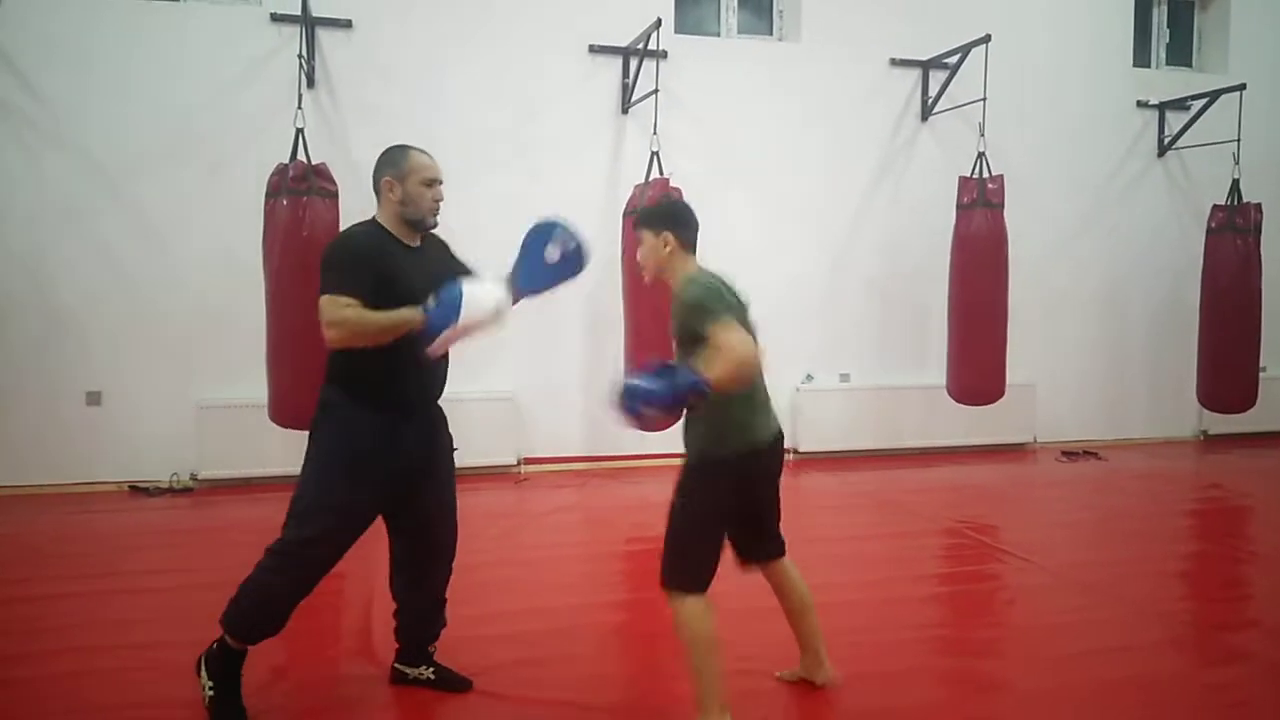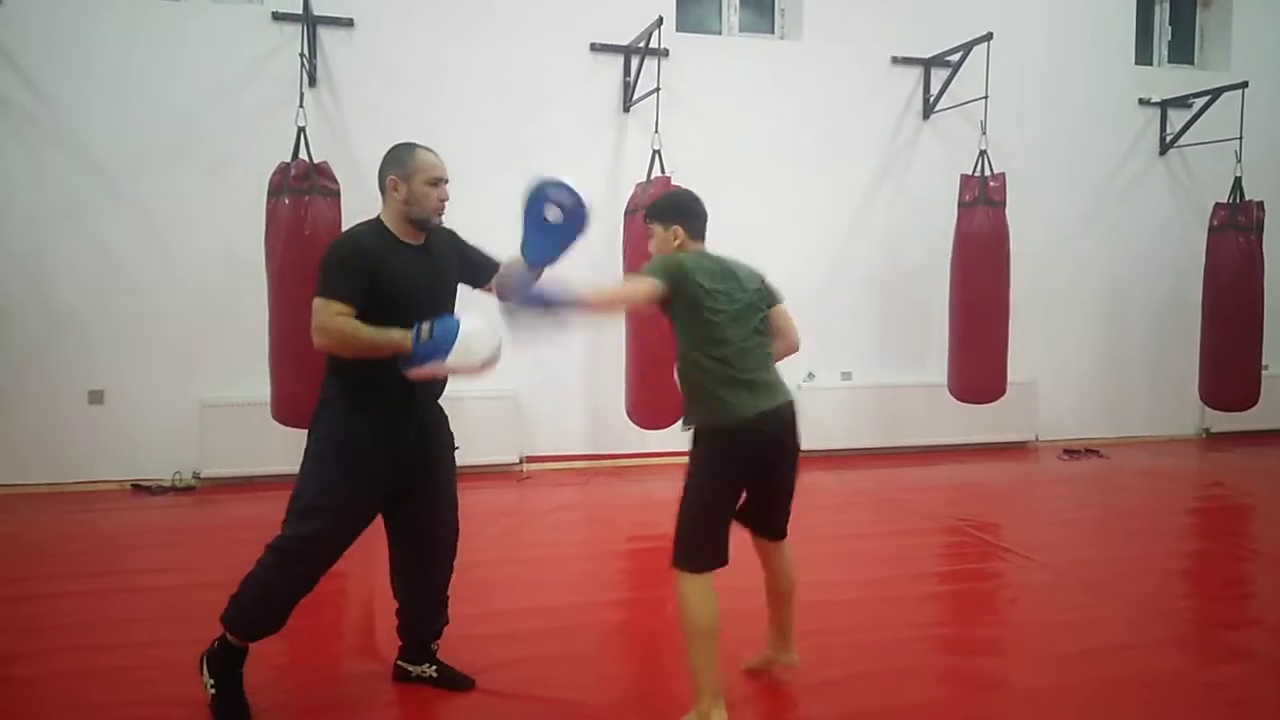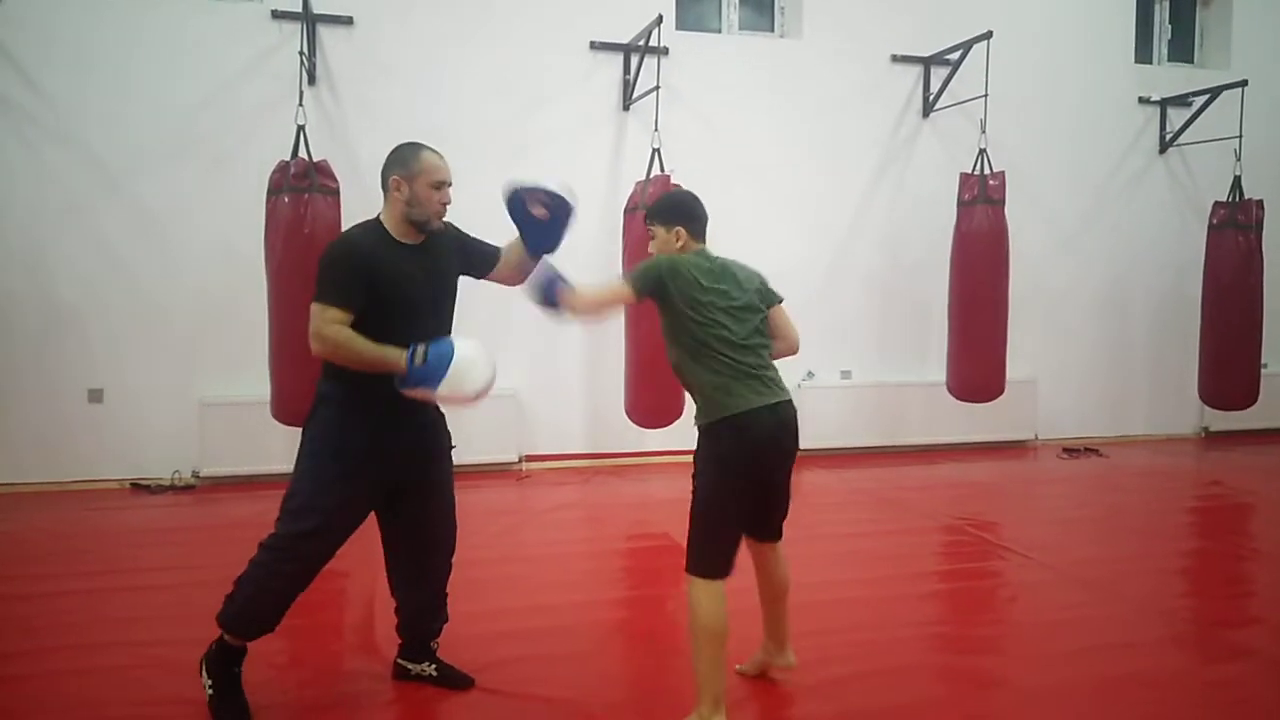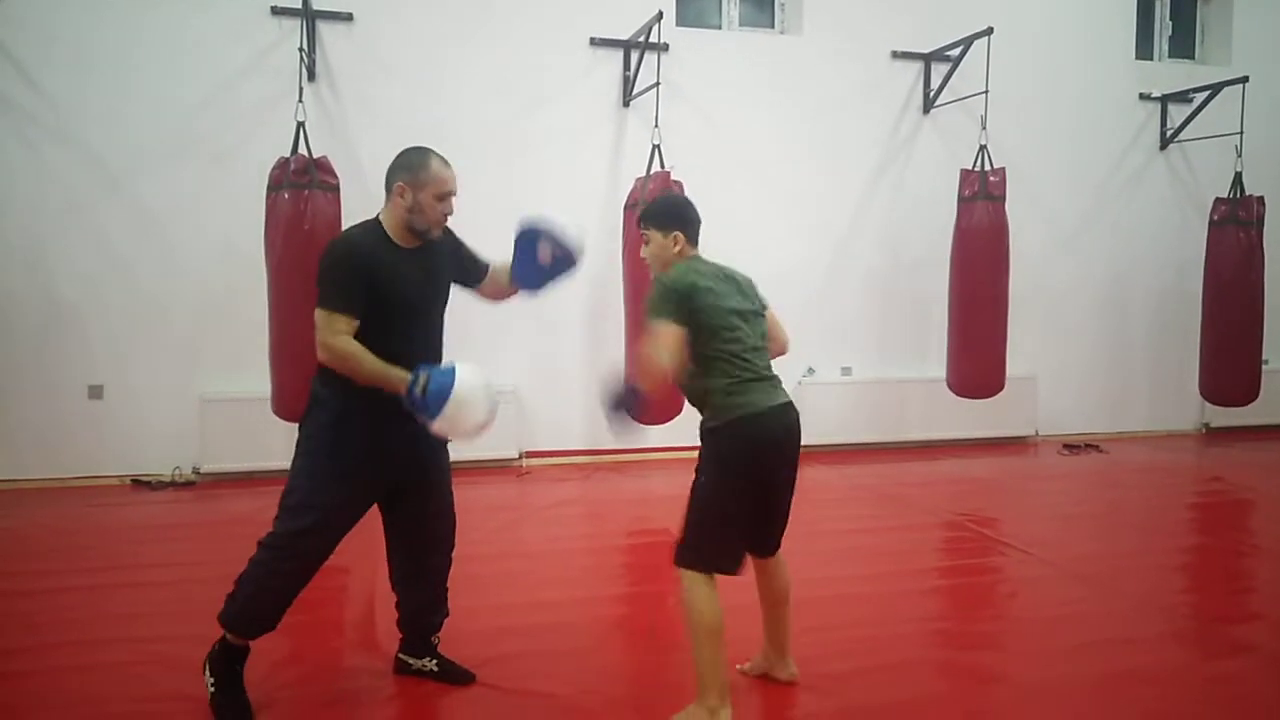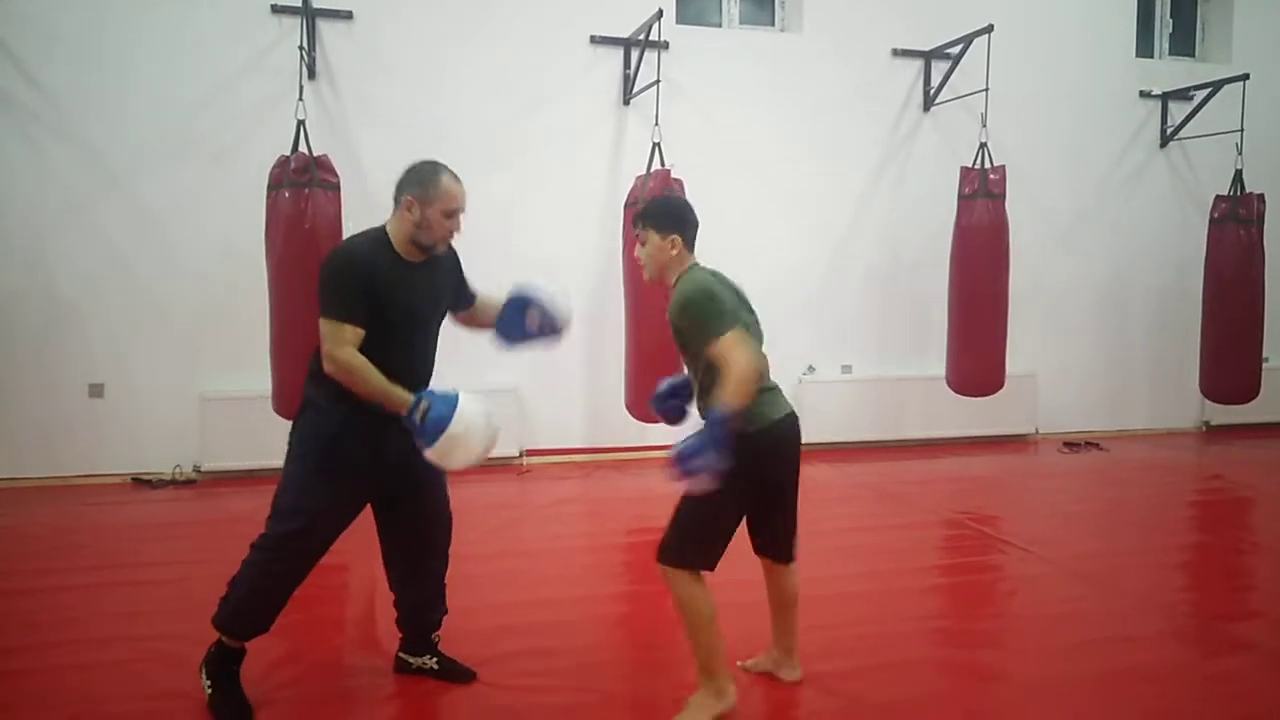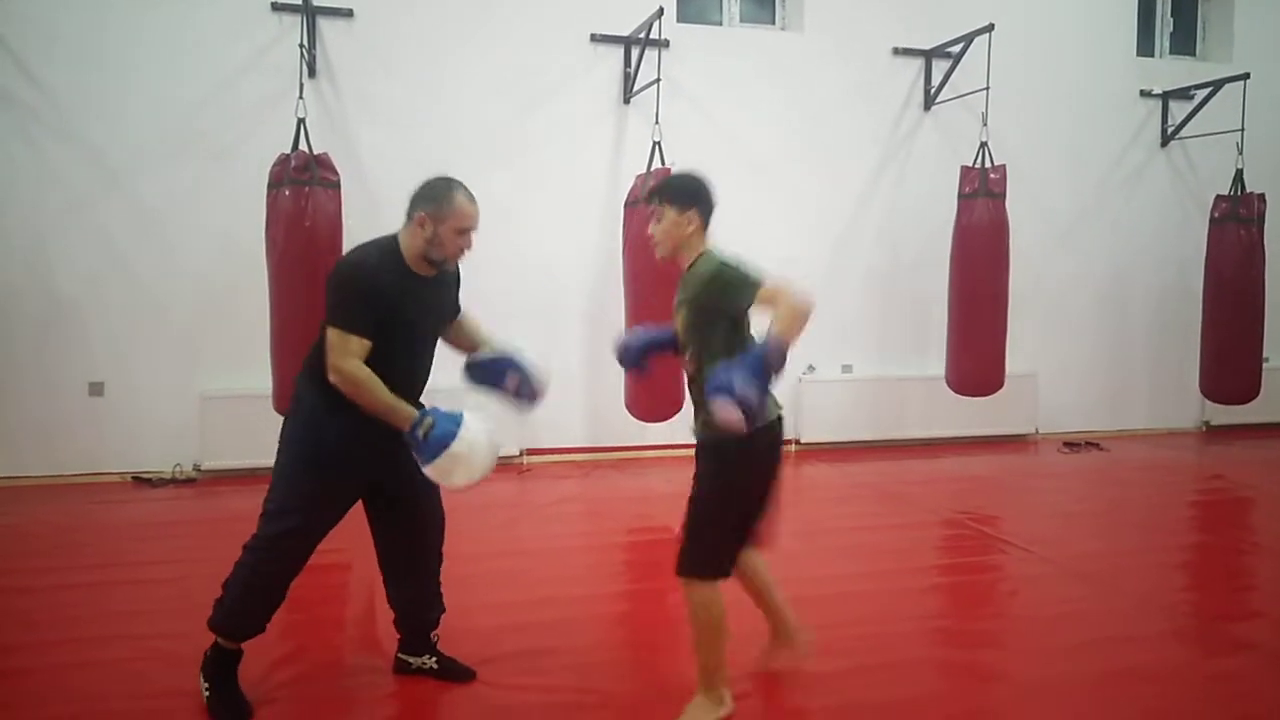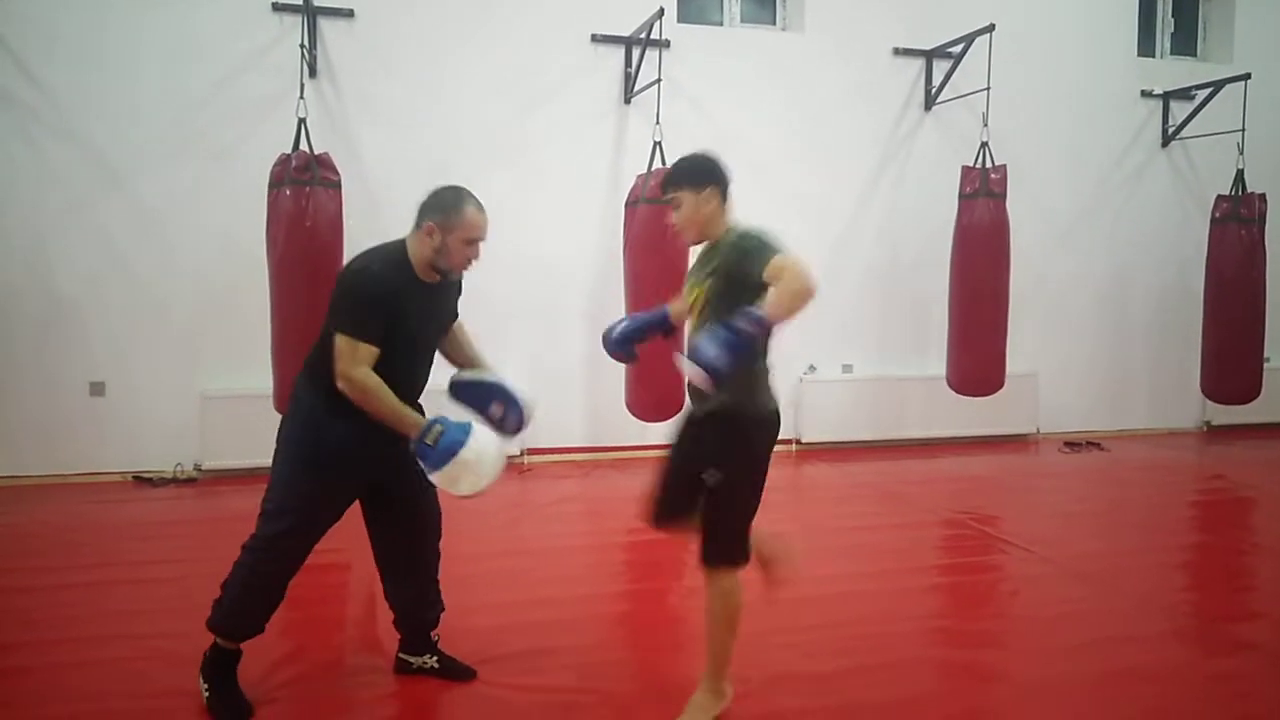
dt=0.1s
person 1, frame 1
left shoulder: (434, 249)
right shoulder: (355, 248)
right elbow: (337, 328)
right wrist: (421, 314)
left hip: (422, 424)
right hip: (357, 427)
left knee: (432, 542)
right knee: (310, 543)
left ankle: (414, 656)
right ankle: (223, 659)
person 1, frame 2
left shoulder: (443, 245)
right shoulder: (356, 248)
left elbow: (501, 278)
right elbow: (325, 331)
right wrist: (412, 342)
left hip: (422, 422)
right hip: (355, 426)
left knee: (433, 540)
right knee: (308, 543)
left ankle: (417, 654)
right ankle: (226, 656)
person 1, frame 3
left shoulder: (444, 242)
right shoulder: (354, 251)
left elbow: (509, 268)
right elbow: (324, 337)
left wrist: (536, 235)
right wrist: (404, 362)
left hip: (419, 422)
right hip: (351, 424)
left knee: (431, 539)
right knee: (303, 538)
left ankle: (416, 652)
right ankle: (226, 655)
person 1, frame 4
left shoulder: (442, 244)
right shoulder: (351, 253)
left elbow: (493, 282)
right elbow: (330, 346)
left wrist: (535, 267)
right wrist: (407, 383)
left hip: (413, 421)
right hip: (348, 422)
left knee: (429, 534)
right knee: (300, 538)
left ankle: (418, 648)
right ankle: (228, 655)
person 1, frame 5
left shoulder: (441, 259)
right shoulder: (354, 262)
left elbow: (469, 308)
right elbow: (336, 357)
left wrist: (515, 314)
right wrist: (410, 405)
left hip: (408, 426)
right hip: (338, 427)
left knee: (426, 534)
right knee: (291, 540)
left ankle: (418, 647)
right ankle: (224, 657)
person 1, frame 6
left shoulder: (443, 271)
right shoulder: (364, 271)
left elbow: (451, 321)
right elbow: (342, 369)
left wrist: (490, 358)
right wrist: (413, 421)
left hip: (396, 424)
right hip: (330, 425)
left knee: (419, 532)
right knee: (283, 541)
left ankle: (416, 647)
right ankle: (221, 660)
person 1, frame 7
left shoulder: (446, 277)
right shoulder: (371, 277)
right elbow: (351, 376)
left wrist: (480, 378)
right wrist: (422, 428)
left hip: (394, 426)
right hip: (327, 425)
left knee: (417, 532)
right knee: (281, 542)
left ankle: (417, 646)
right ankle: (220, 661)
person 2, frame 1
left shoulder: (697, 294)
right shoulder: (705, 286)
left elbow: (742, 356)
left wrist: (672, 384)
right wrist: (672, 383)
left hip: (721, 455)
right hip: (758, 442)
left knee: (682, 587)
right knee: (771, 557)
right ankle: (815, 662)
person 2, frame 2
left shoulder: (678, 270)
right shoulder: (747, 274)
left elbow: (628, 293)
right elbow: (789, 341)
left wrist: (553, 295)
left hip: (727, 431)
right hip: (778, 417)
left knee: (695, 567)
right knee: (770, 537)
right ankle: (781, 647)
person 2, frame 3
left shoulder: (669, 271)
right shoulder: (746, 275)
left elbow: (597, 301)
right elbow: (789, 341)
left wrist: (557, 292)
left hip: (732, 429)
right hip: (779, 416)
left knee: (706, 572)
right knee: (764, 540)
right ankle: (778, 648)
person 2, frame 4
left shoulder: (674, 284)
right shoulder: (736, 279)
left elbow: (663, 363)
right elbow: (778, 343)
left wrist: (630, 393)
left hip: (739, 432)
right hip: (778, 420)
left knee: (695, 568)
right knee: (763, 550)
right ankle: (777, 656)
person 2, frame 5
left shoulder: (691, 297)
right shoulder: (713, 285)
left elbow: (745, 365)
left wrist: (715, 433)
right wrist: (689, 383)
left hip: (746, 439)
right hip: (778, 430)
left knee: (678, 563)
right knee: (777, 555)
right ankle: (784, 656)
person 2, frame 6
left shoulder: (715, 272)
right shoulder: (696, 276)
left elbow: (794, 306)
left wrist: (760, 364)
right wrist: (657, 338)
left hip: (739, 437)
right hip: (726, 432)
left knee: (698, 572)
right knee: (731, 548)
right ankle: (784, 635)
person 2, frame 7
left shoulder: (744, 245)
right shoulder: (711, 254)
left elbow: (801, 283)
right elbow: (690, 306)
left wrist: (742, 332)
right wrist: (649, 322)
left hip: (738, 417)
right hip: (709, 411)
left knee: (721, 560)
right knee: (669, 514)
right ankle: (760, 548)
